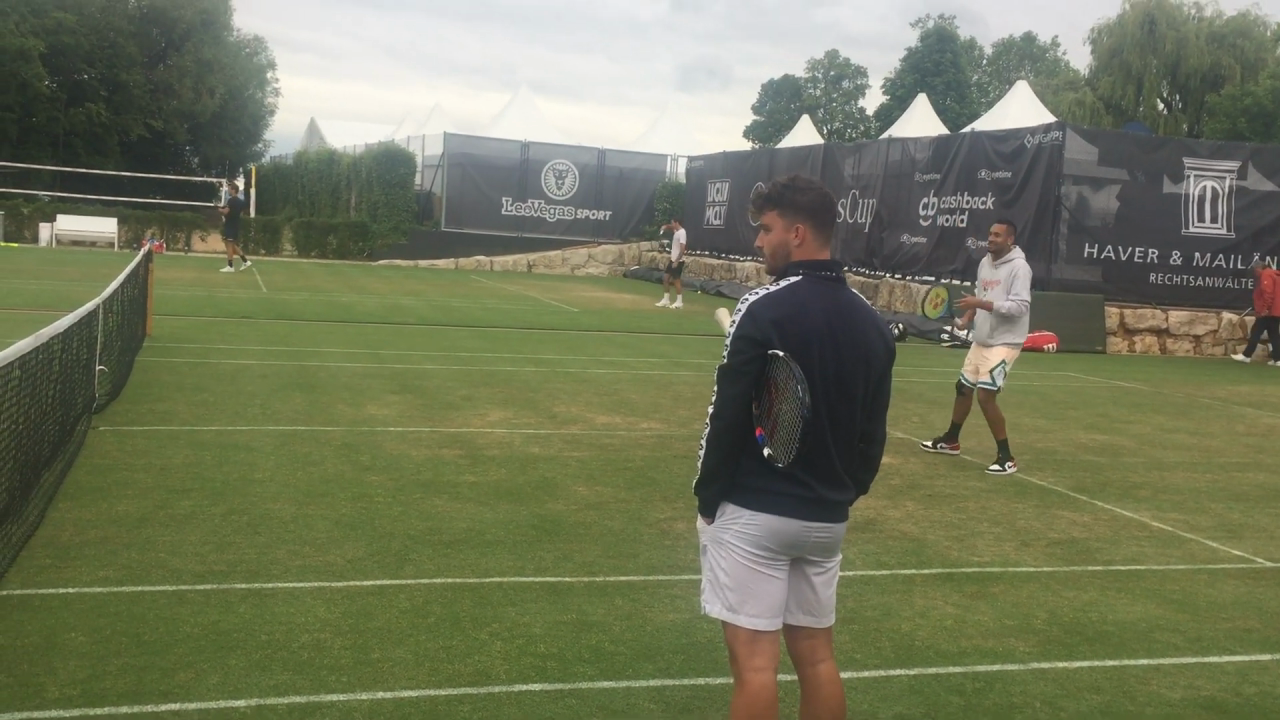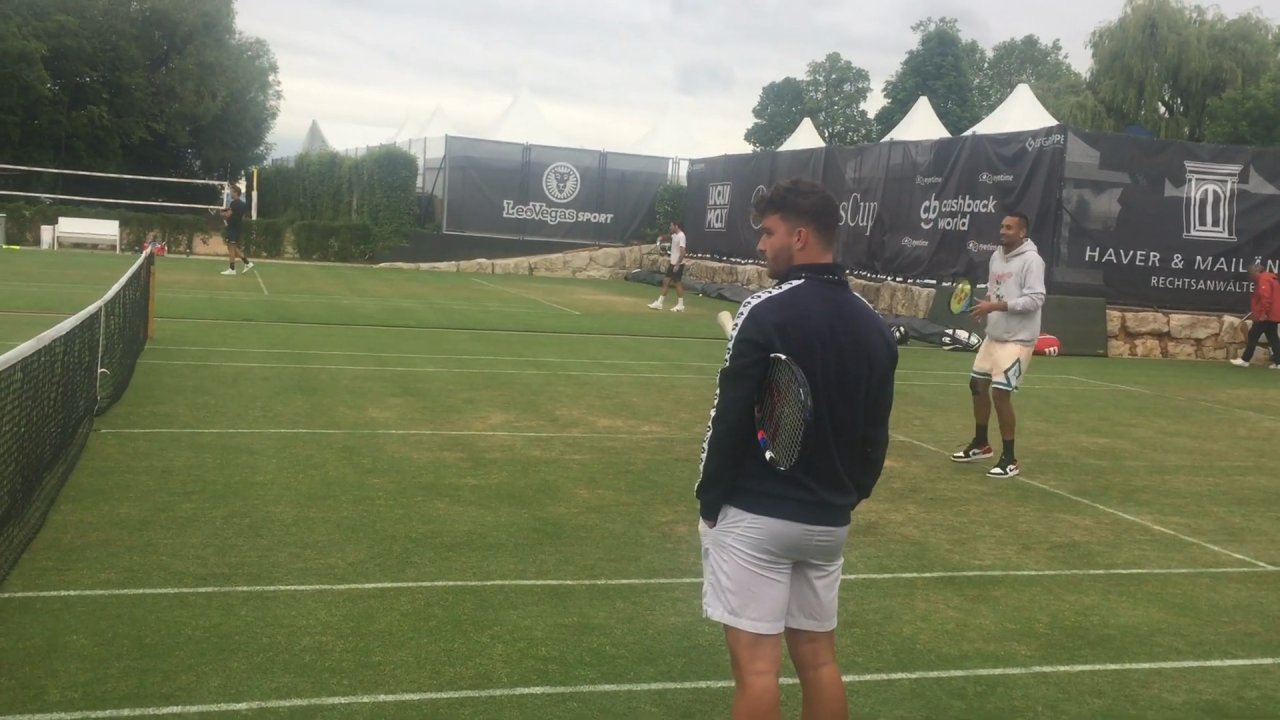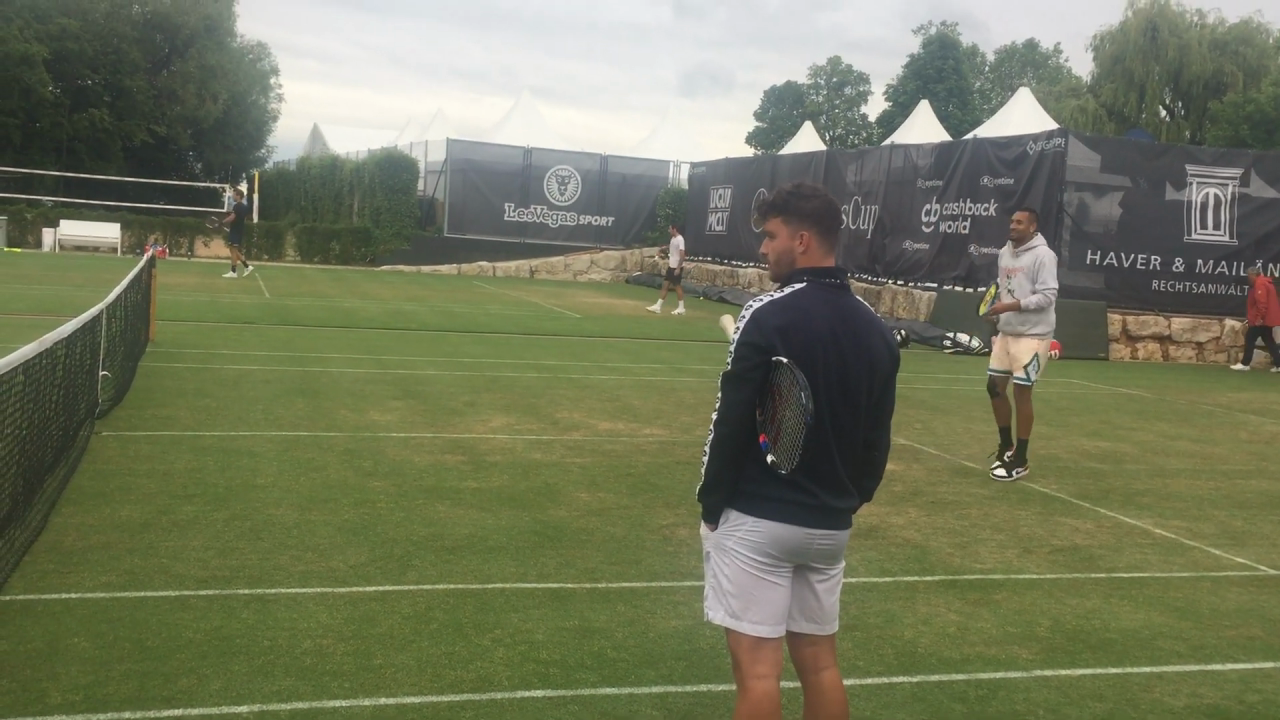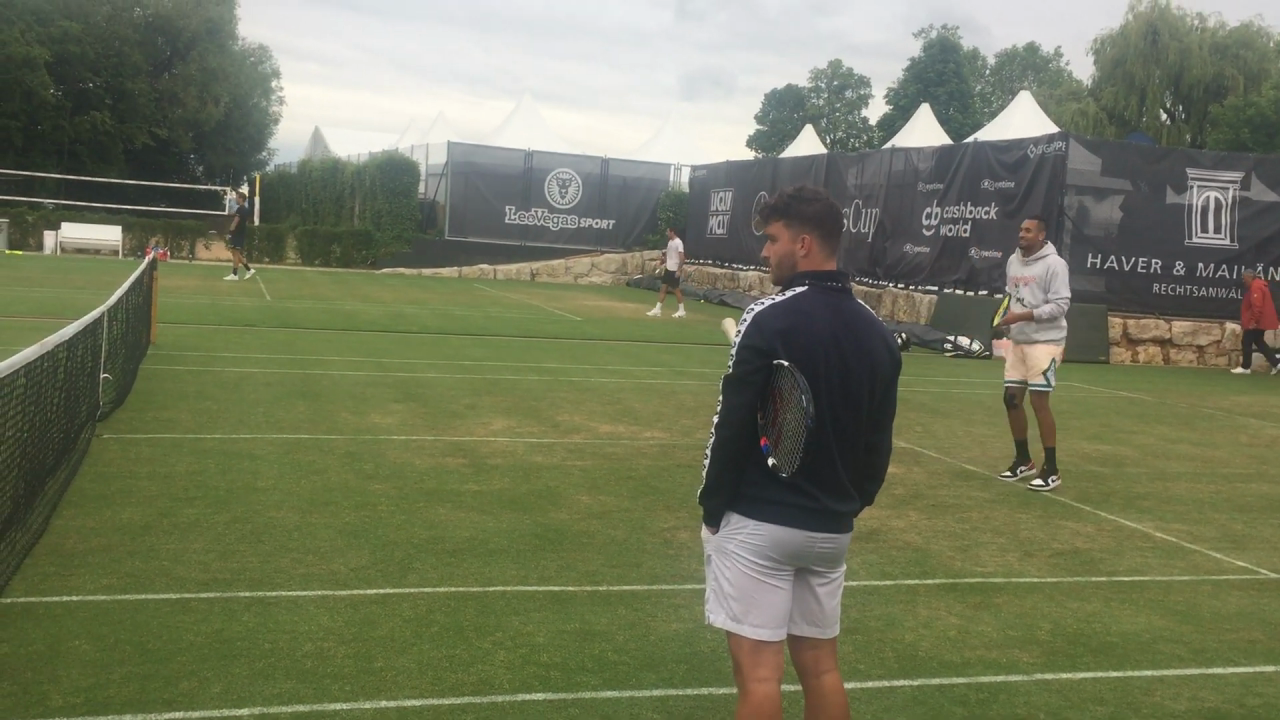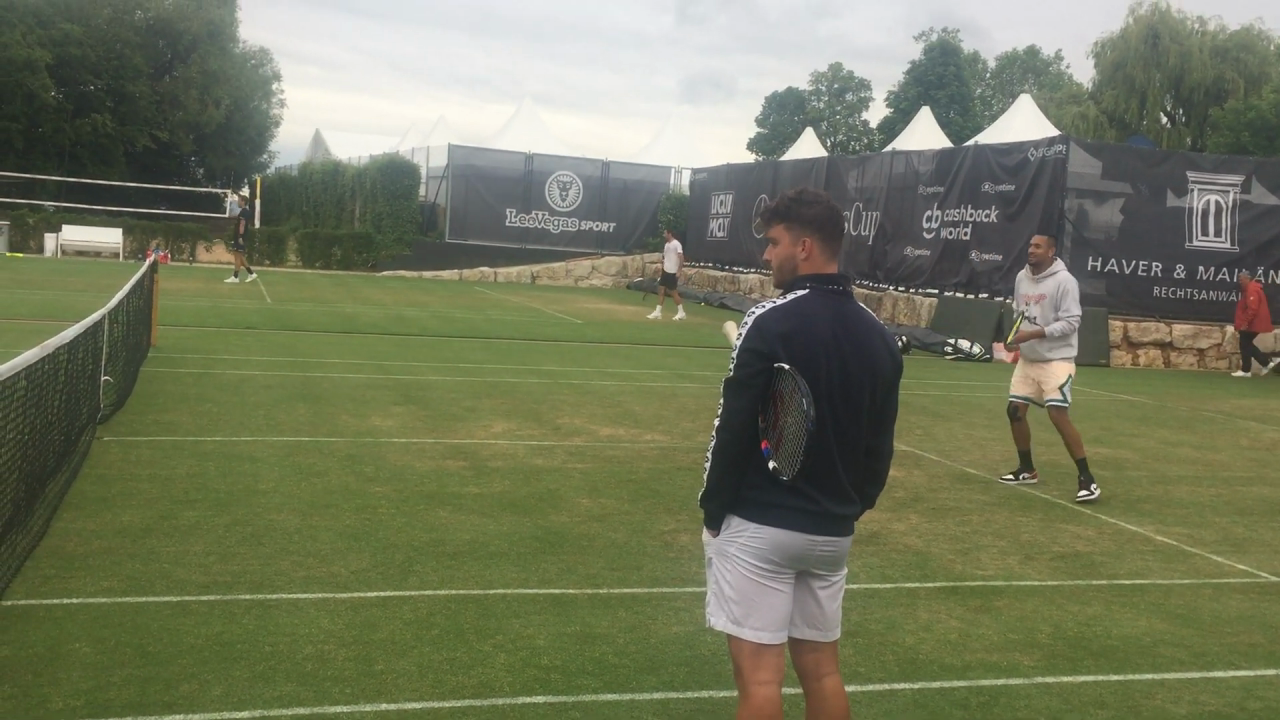
dt=0.1s
person 1, frame 1
left shoulder: (764, 310)
right shoulder: (872, 322)
left elbow: (728, 417)
right elbow: (873, 432)
left wrist: (707, 497)
left hip: (753, 513)
right hip: (826, 518)
left knee: (754, 661)
right knee: (817, 656)
person 1, frame 2
left shoulder: (767, 312)
right shoulder: (874, 326)
left elbow: (730, 419)
right elbow: (875, 436)
left wrist: (710, 500)
left hip: (755, 515)
right hip: (828, 522)
left knee: (756, 664)
right knee: (818, 658)
person 1, frame 3
left shoulder: (768, 316)
right shoulder: (876, 329)
left elbow: (731, 423)
right elbow: (877, 440)
left wrist: (711, 503)
left hip: (756, 519)
right hip: (829, 525)
left knee: (757, 668)
right knee: (820, 662)
person 1, frame 4
left shoulder: (770, 319)
right shoulder: (877, 333)
left elbow: (732, 426)
right elbow: (878, 443)
left wrist: (712, 506)
left hip: (758, 522)
right hip: (831, 528)
left knee: (758, 671)
right knee: (820, 664)
person 1, frame 5
left shoulder: (771, 322)
right shoulder: (879, 336)
left elbow: (733, 429)
right elbow: (880, 446)
left wrist: (713, 510)
left hip: (758, 526)
right hip: (832, 531)
left knee: (759, 675)
right knee: (821, 667)
person 2, frame 1
left shoulder: (1019, 267)
right shoulder: (985, 262)
left elbow: (1019, 307)
left wrist: (982, 303)
right wrist: (967, 316)
left hip: (1004, 343)
right hip: (981, 342)
left knee: (985, 397)
right knee: (963, 389)
left ankle: (1006, 457)
right ankle: (951, 440)
person 2, frame 2
left shoulder: (1031, 261)
right shoulder: (996, 258)
left elbow: (1034, 300)
left wrist: (997, 305)
right wrist: (983, 311)
left hip: (1016, 340)
right hip: (993, 337)
left knee: (1000, 395)
right knee: (976, 386)
left ankle: (1009, 459)
right ankle: (979, 443)
person 2, frame 3
left shoulder: (1043, 255)
right shoulder: (1005, 253)
left elbow: (1047, 296)
left wrist: (1010, 306)
right wrist: (998, 308)
left hip: (1032, 335)
right hip: (1006, 332)
left knee: (1021, 393)
right knee: (995, 387)
left ankle: (1020, 460)
right ankle: (1008, 447)
person 2, frame 4
left shoulder: (1054, 264)
right shoulder: (1013, 261)
left elbow: (1060, 305)
left wrist: (1023, 315)
right wrist: (1007, 318)
left hip: (1046, 341)
right hip: (1018, 342)
left knee: (1039, 401)
right knee: (1011, 399)
left ankle: (1051, 468)
right ankle: (1024, 460)
person 2, frame 5
left shoulder: (1064, 281)
right shoulder: (1022, 277)
left elbow: (1071, 323)
left wrist: (1034, 334)
right wrist: (1017, 337)
left hip: (1057, 360)
right hip: (1027, 359)
left knee: (1058, 416)
right knee: (1014, 411)
left ankle: (1086, 478)
right ankle: (1027, 469)
